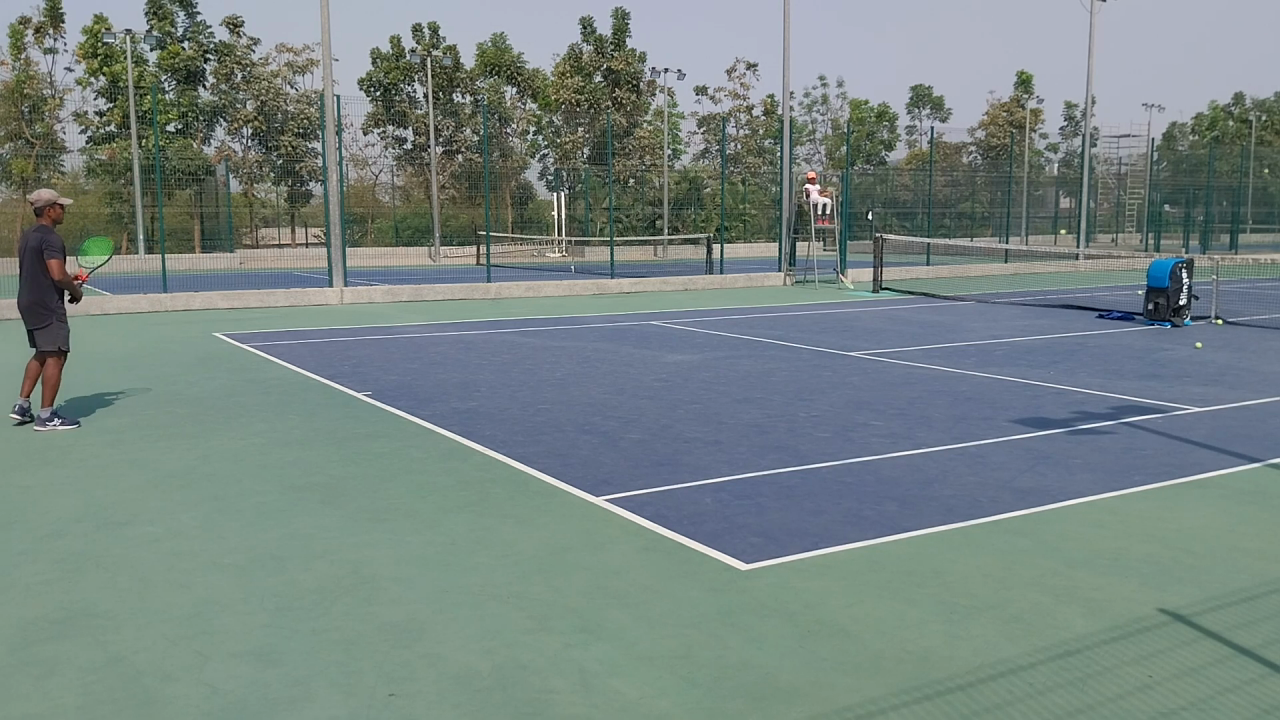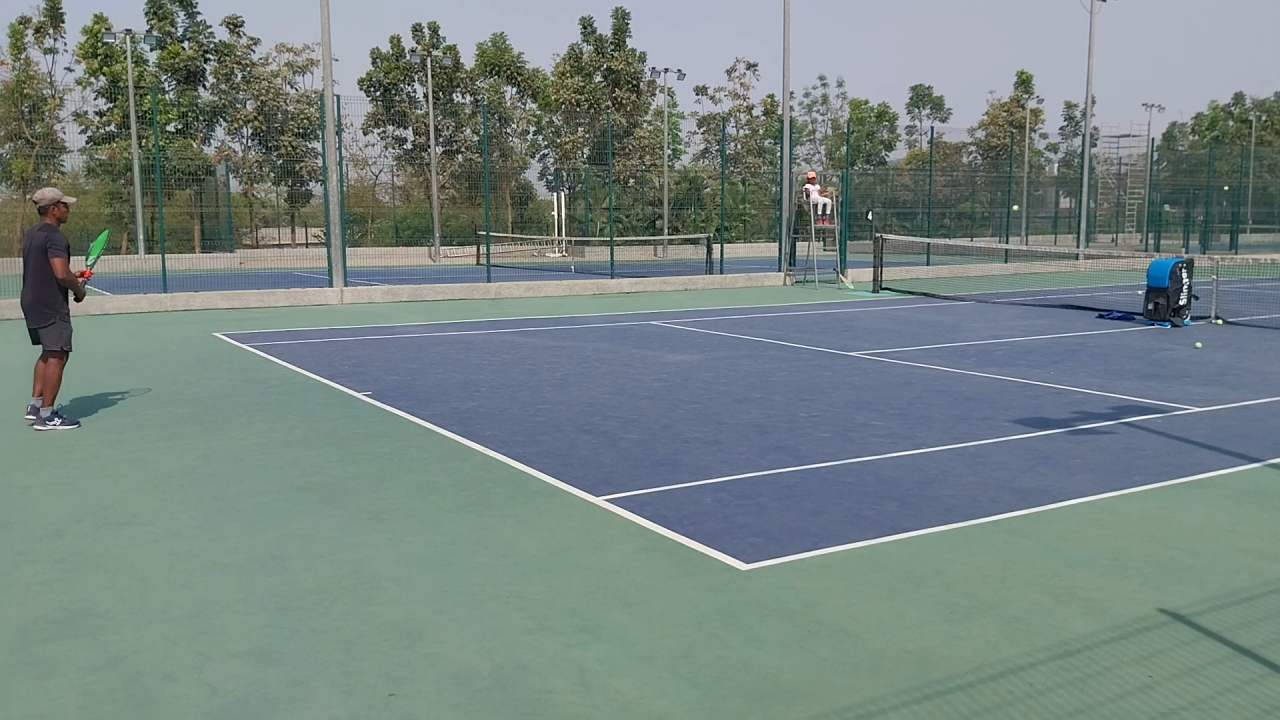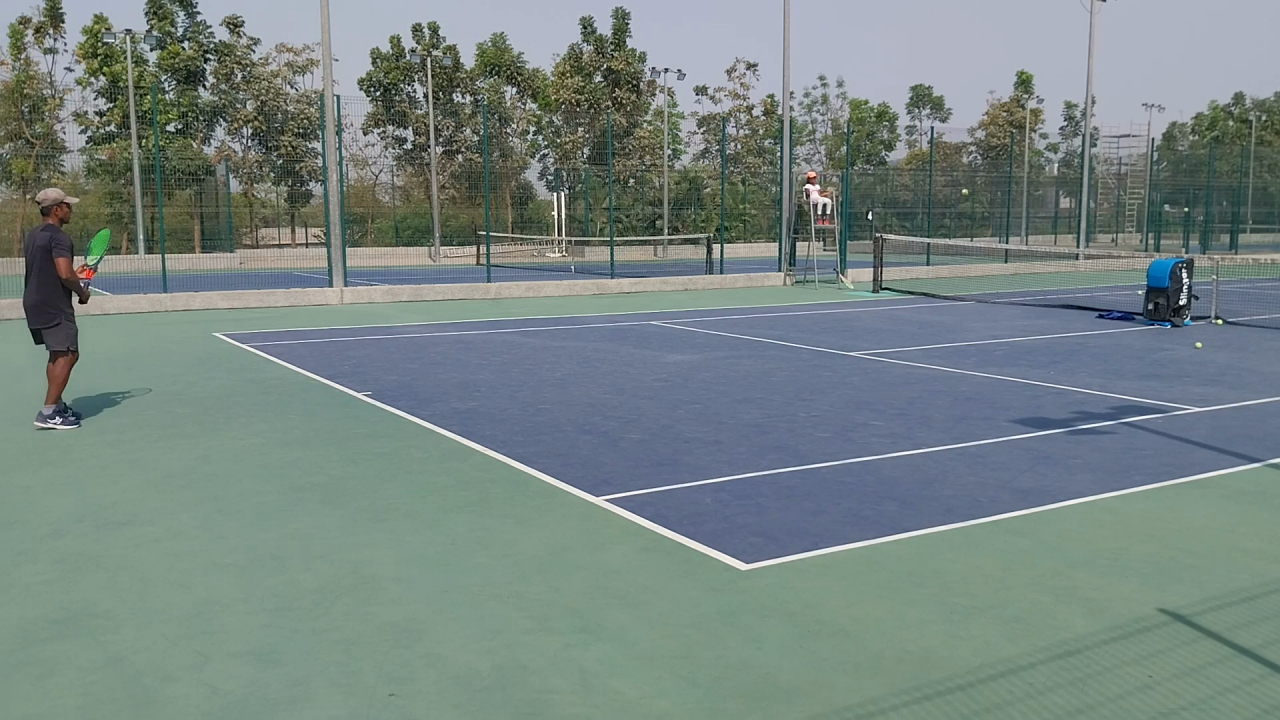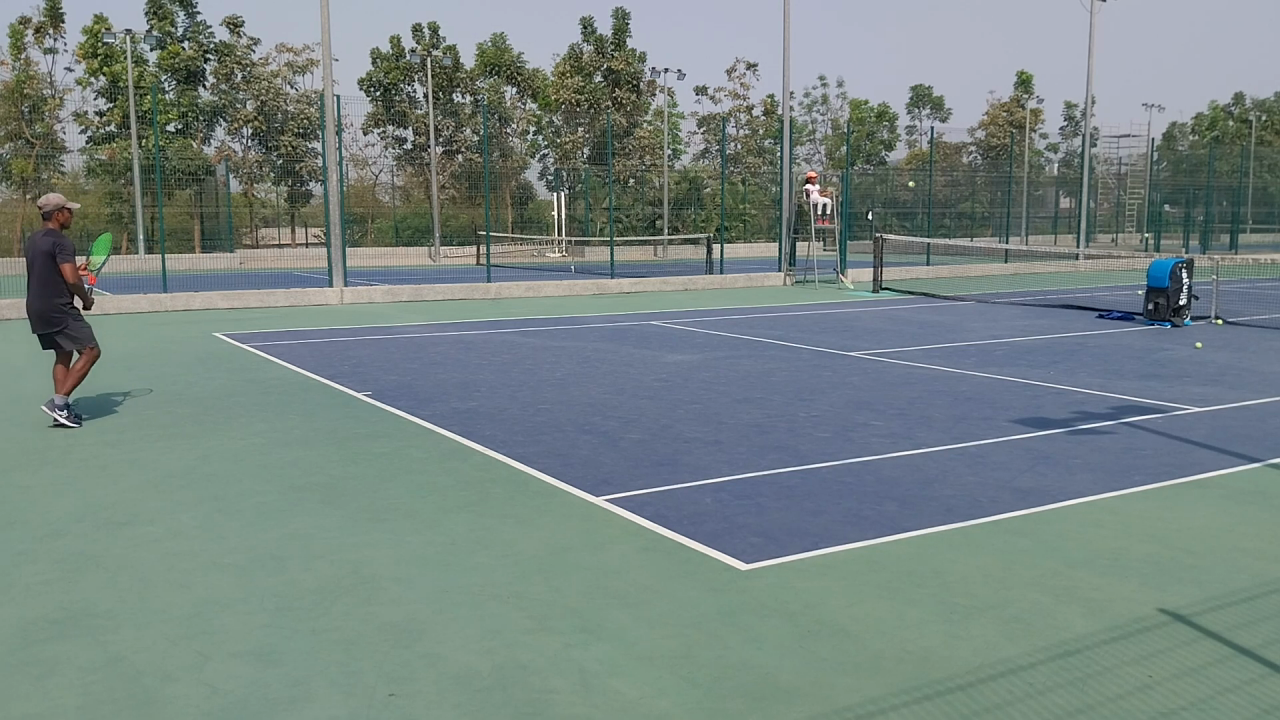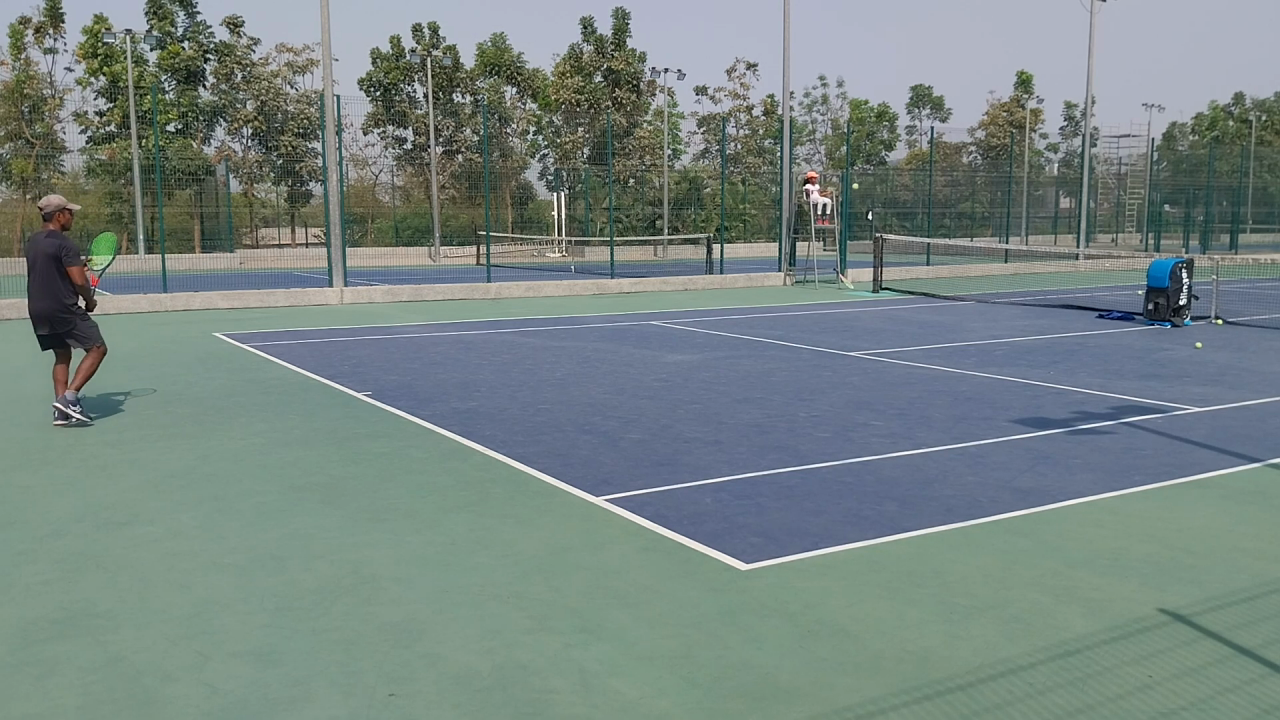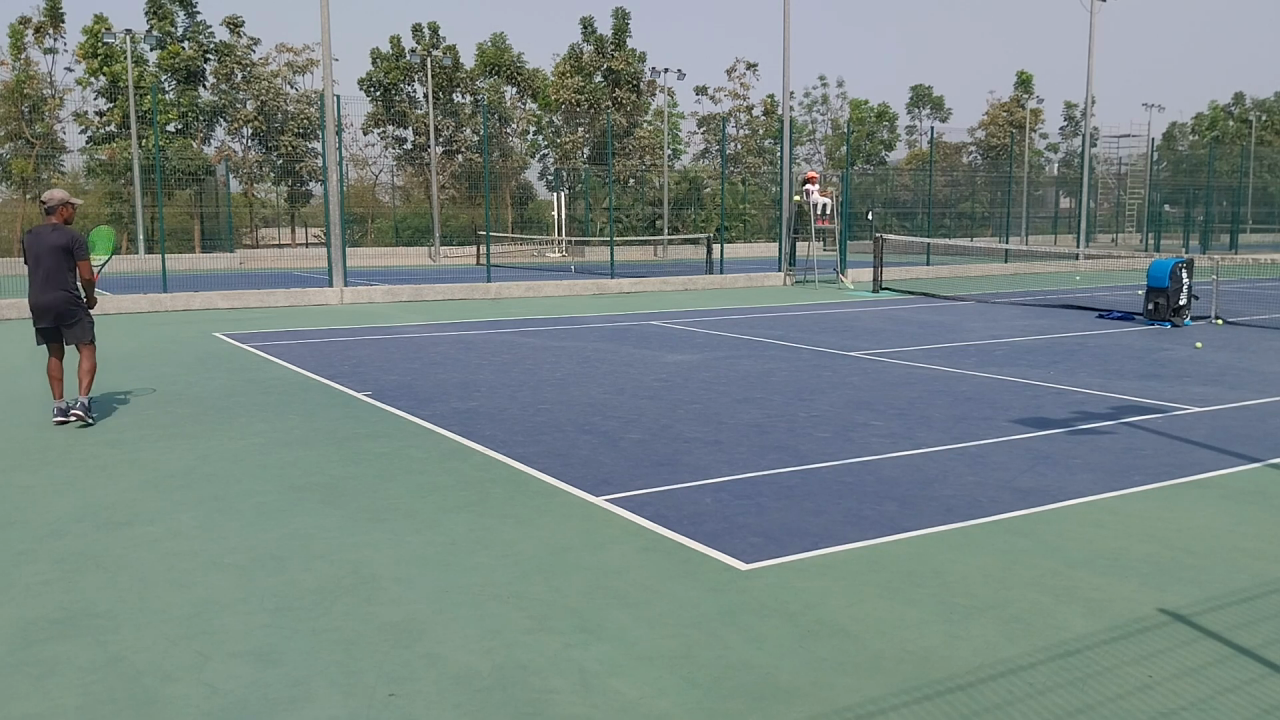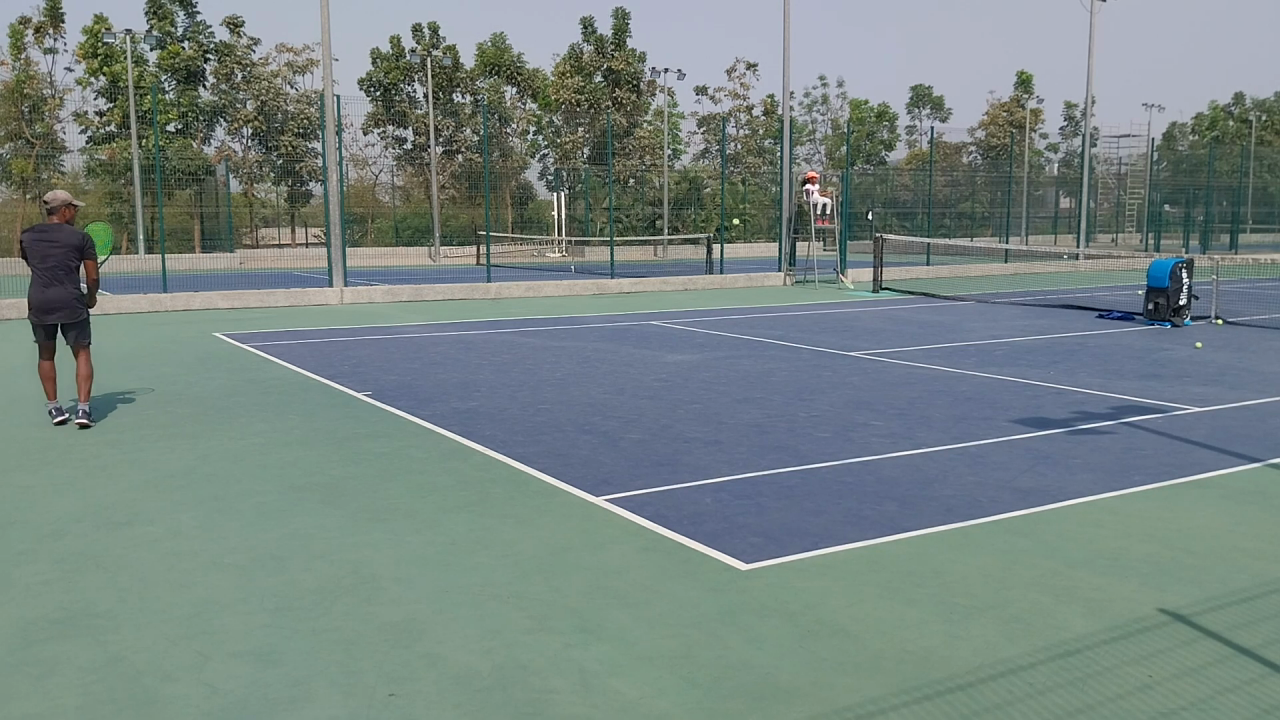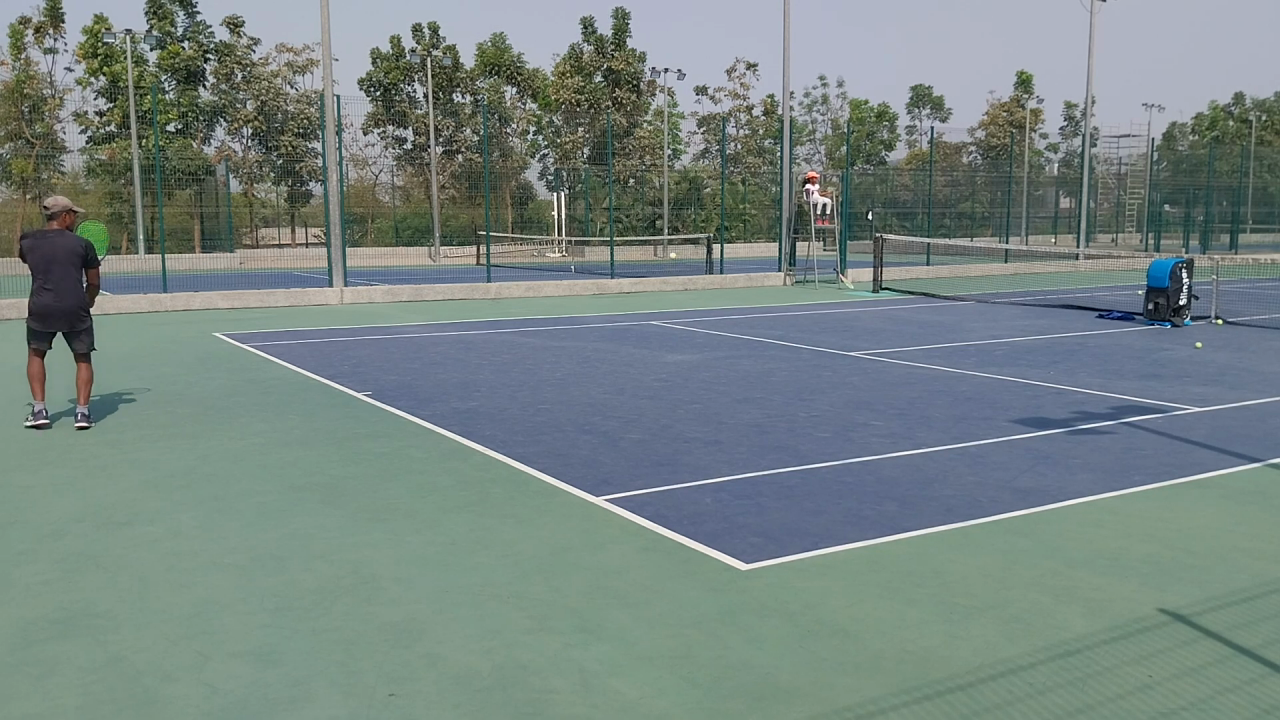
dt=0.1s
person 1, frame 1
left shoulder: (28, 236)
right shoulder: (50, 238)
right elbow: (58, 276)
left wrist: (68, 279)
right wrist: (75, 290)
left hip: (29, 303)
right hip: (47, 306)
left knee: (41, 355)
right knee: (56, 356)
left ankle: (22, 405)
right ankle: (46, 416)
person 1, frame 2
left shoulder: (31, 234)
right shoulder: (54, 236)
right elbow: (61, 274)
left wrist: (72, 276)
right wrist: (78, 289)
left hip: (31, 302)
right hip: (51, 305)
left knee: (48, 354)
right knee: (57, 357)
left ankle: (36, 405)
right ankle: (47, 416)
person 1, frame 3
left shoulder: (33, 235)
right shoulder: (57, 237)
right elbow: (65, 274)
left wrist: (74, 272)
right wrist: (82, 292)
left hip: (33, 303)
right hip: (54, 305)
left knee: (57, 355)
right knee: (67, 355)
left ankle: (55, 409)
right ankle: (47, 413)
person 1, frame 4
left shoulder: (33, 240)
right shoulder: (60, 242)
right elbow: (72, 280)
left wrist: (75, 270)
right wrist: (86, 298)
left hip: (37, 308)
right hip: (59, 309)
left knee: (63, 356)
right knee: (91, 352)
left ankle: (60, 406)
right ankle: (59, 402)
person 1, frame 5
left shoulder: (31, 242)
right shoulder: (65, 244)
right elbow: (80, 282)
left wrist: (73, 266)
right wrist: (90, 301)
left hip: (38, 310)
right hip: (63, 309)
left knee: (62, 358)
right knee: (97, 349)
left ankle: (62, 409)
right ankle: (68, 397)
person 1, frame 6
left shoulder: (30, 236)
right shoulder: (73, 237)
right elbow: (87, 276)
right wrist: (90, 297)
left hip: (38, 303)
right hip: (67, 303)
left knee: (55, 353)
right knee: (87, 350)
left ankle: (60, 407)
right ankle: (82, 401)
person 1, frame 7
left shoulder: (28, 235)
right shoulder: (81, 237)
right elbow: (93, 277)
right wrist: (92, 297)
left hip: (39, 302)
right hip: (70, 302)
left knee: (46, 354)
right knee: (81, 354)
left ankle: (54, 407)
right ankle: (83, 408)
person 1, frame 8
left shoulder: (27, 242)
right shoulder: (82, 245)
right elbow: (94, 283)
right wrist: (89, 300)
left hip: (40, 309)
right hip: (74, 308)
left knee: (35, 356)
right knee: (83, 360)
left ankle: (39, 409)
right ankle: (82, 411)
